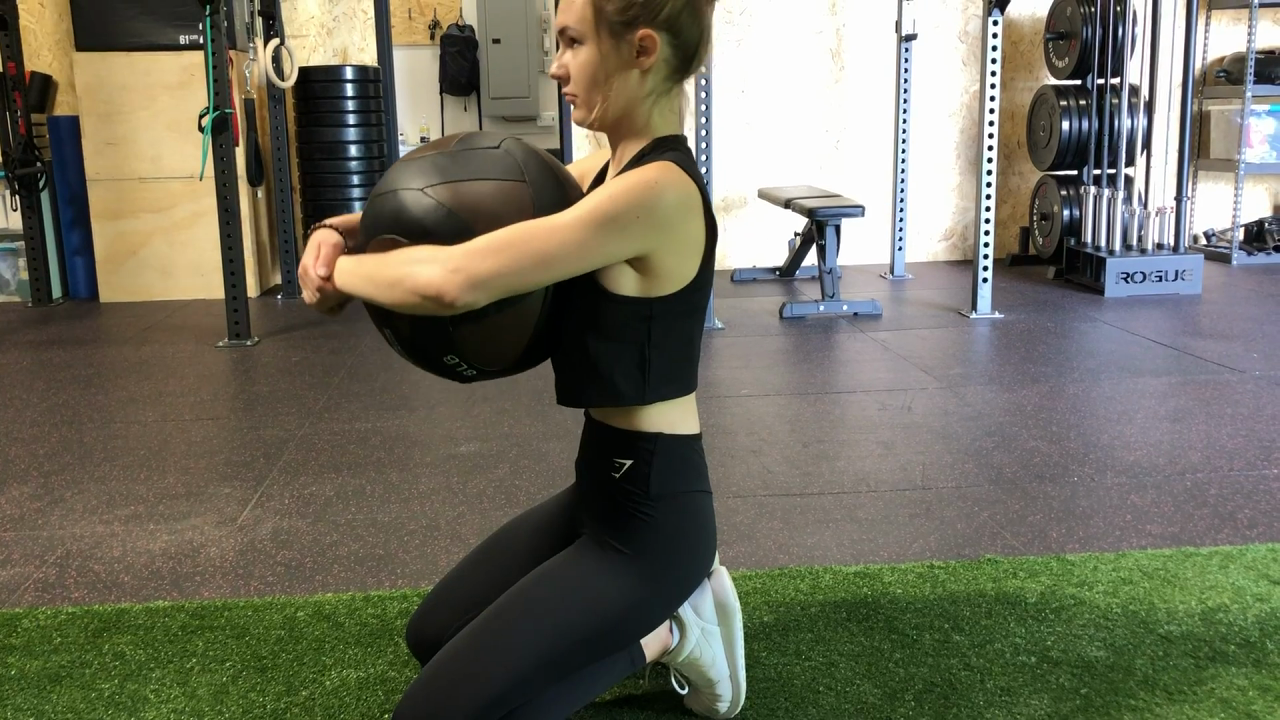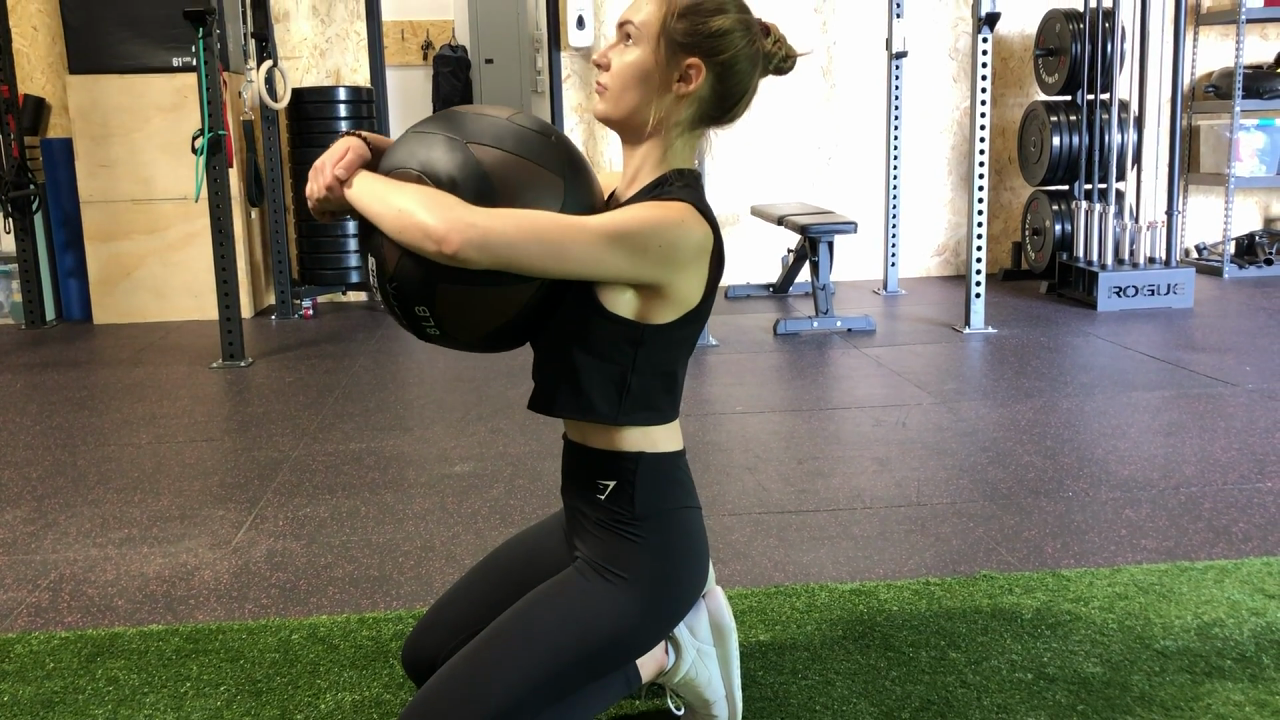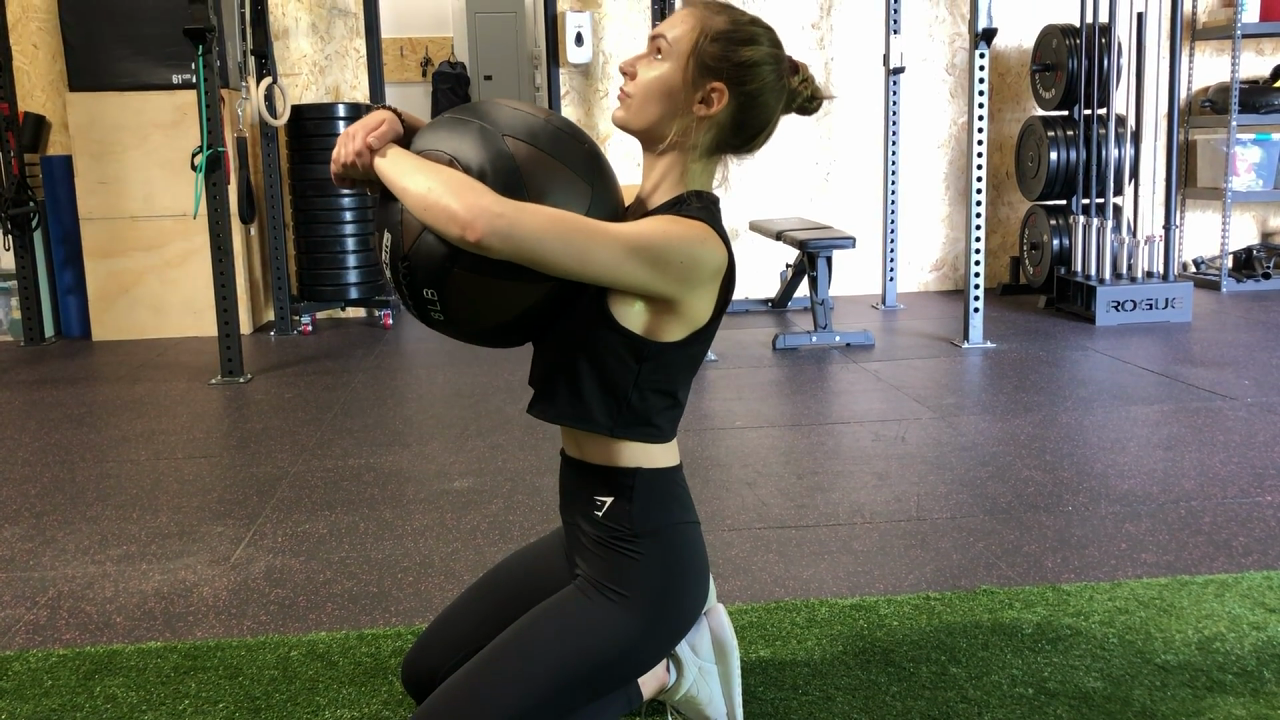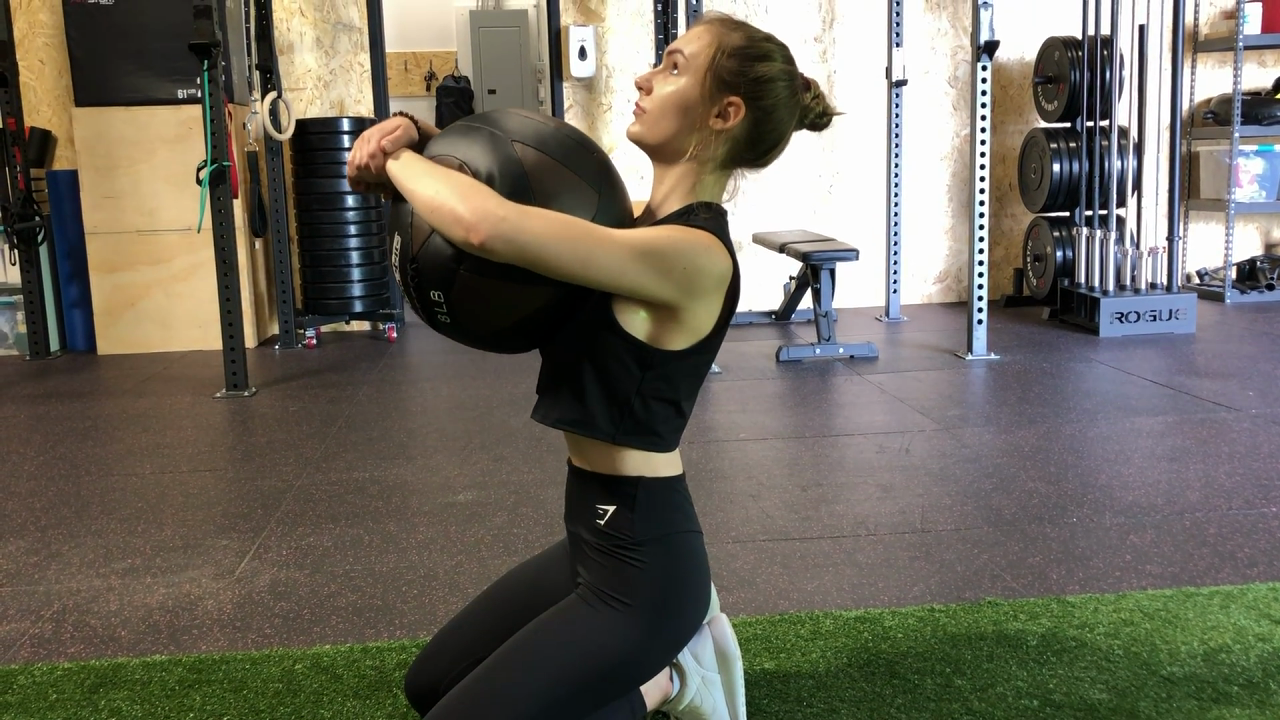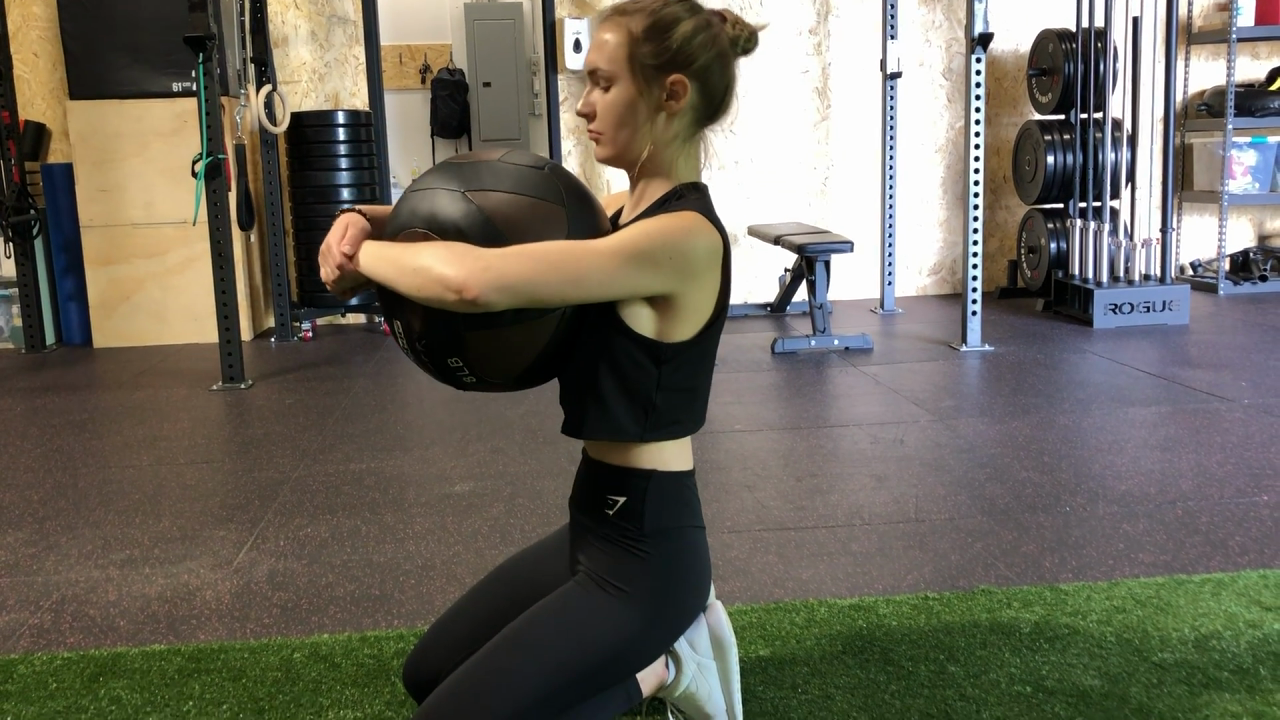
dt=1s
person 1, frame 1
left shoulder: (657, 190)
right shoulder: (612, 168)
left elbow: (452, 280)
left wrist: (340, 272)
right wrist: (342, 230)
left hip: (651, 512)
right hip: (607, 484)
right knee: (432, 636)
left ankle: (662, 631)
right ankle: (656, 611)
person 1, frame 2
left shoulder: (672, 225)
right shoulder: (626, 192)
left elbow: (457, 235)
left wrist: (353, 184)
right wrist: (367, 148)
left hip: (638, 537)
right hip: (596, 508)
right knee: (426, 656)
left ankle: (658, 653)
right ankle: (658, 629)
person 1, frame 3
left shoulder: (688, 244)
right shoulder: (636, 207)
left elbow: (481, 222)
left wrist: (382, 155)
right wrist: (399, 125)
left hip: (638, 553)
right hip: (596, 524)
right ankle: (659, 649)
person 1, frame 4
left shoulder: (692, 253)
right shoulder: (649, 221)
left elbow: (487, 226)
right elbow: (513, 188)
left wrist: (393, 160)
right wrist: (412, 132)
left hip: (641, 561)
right hip: (603, 536)
right ankle: (660, 658)
person 1, frame 5
left shoulder: (684, 235)
right shoulder: (629, 211)
left elbow: (474, 280)
left wrist: (365, 255)
right wrist: (367, 220)
left hip: (644, 550)
right hip: (599, 523)
right ankle: (654, 649)
